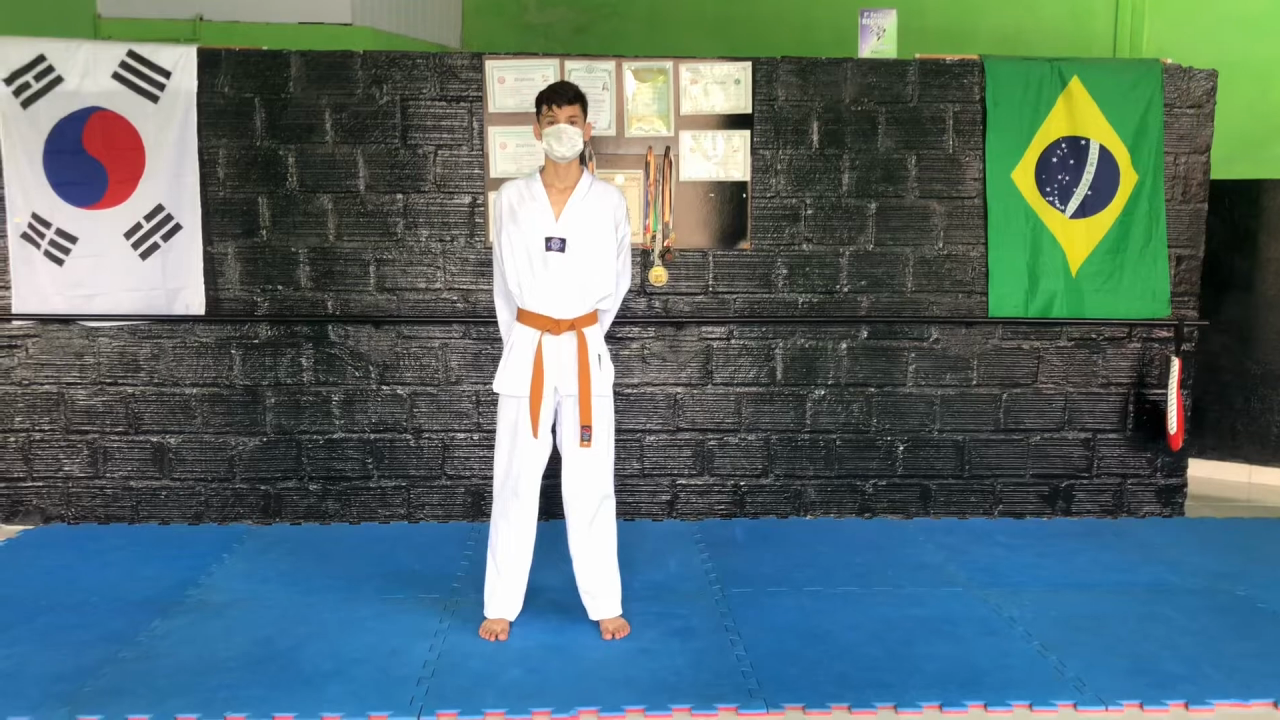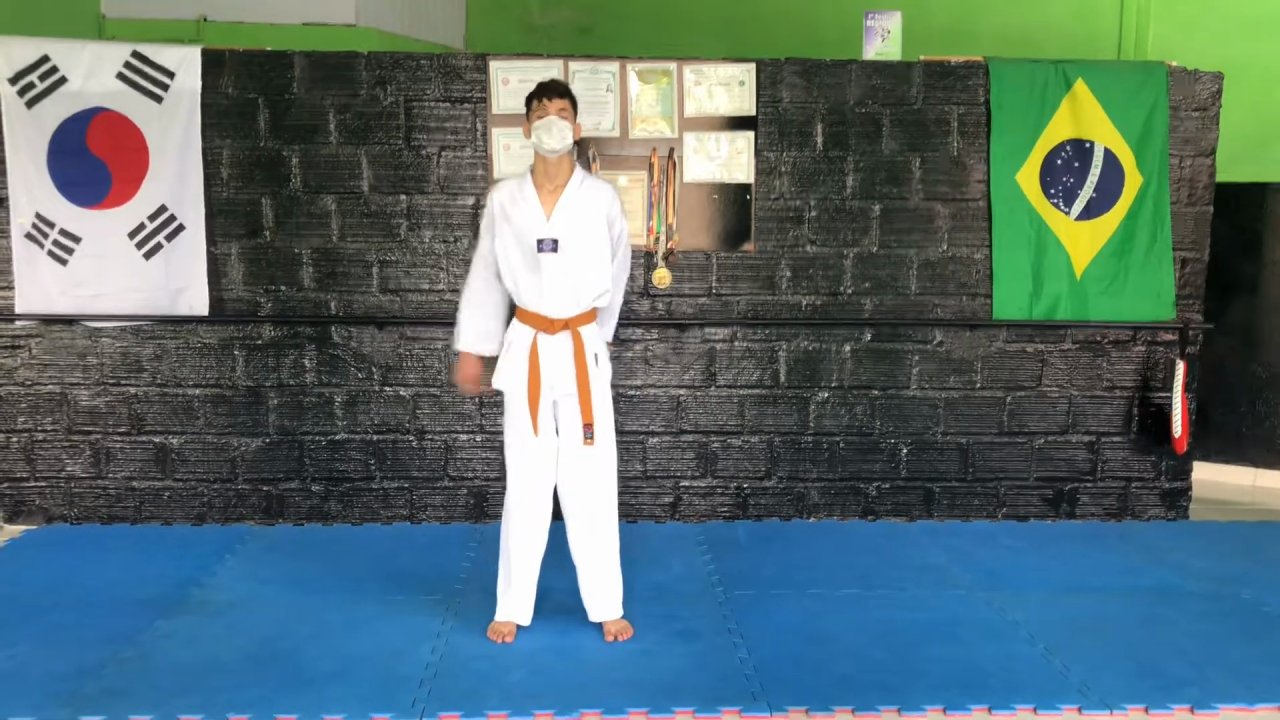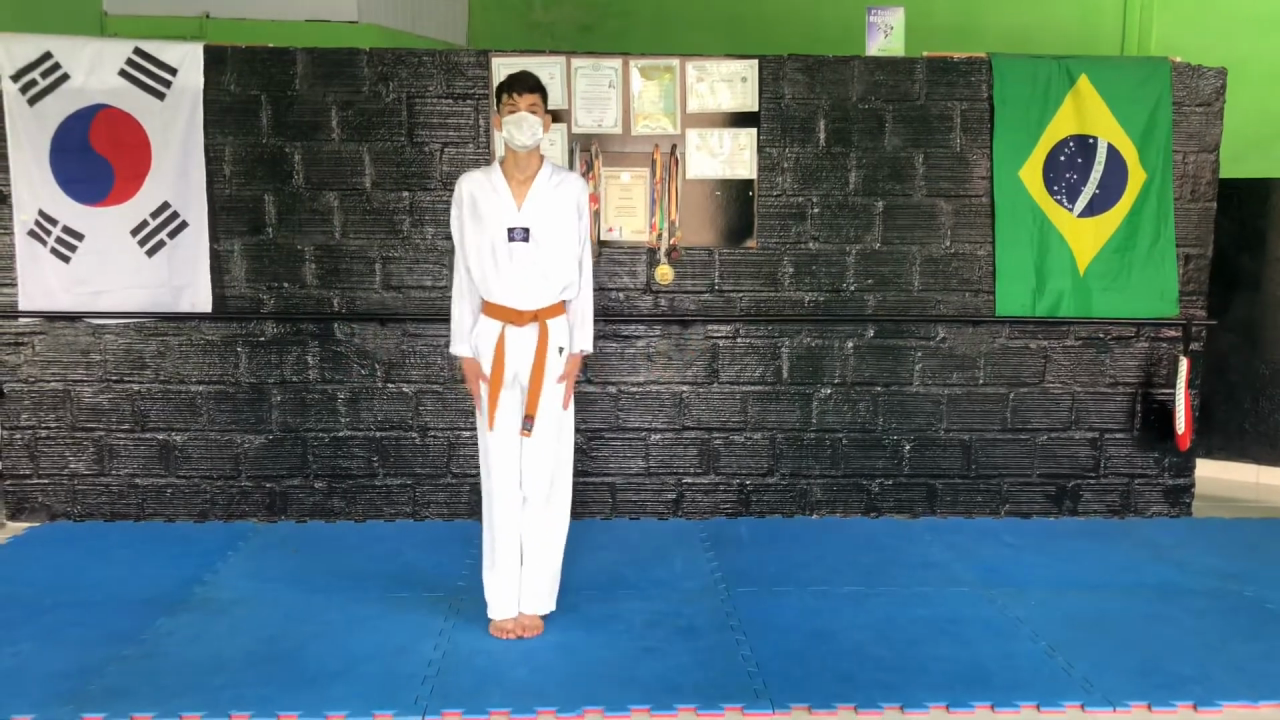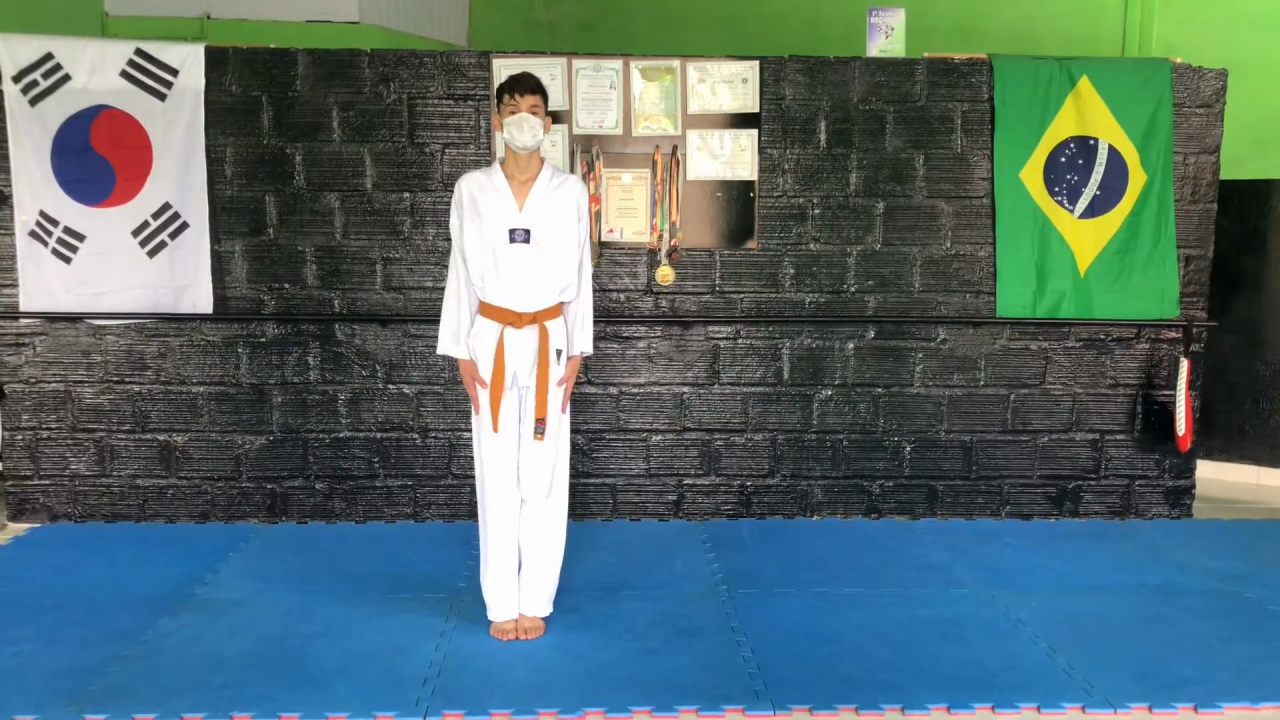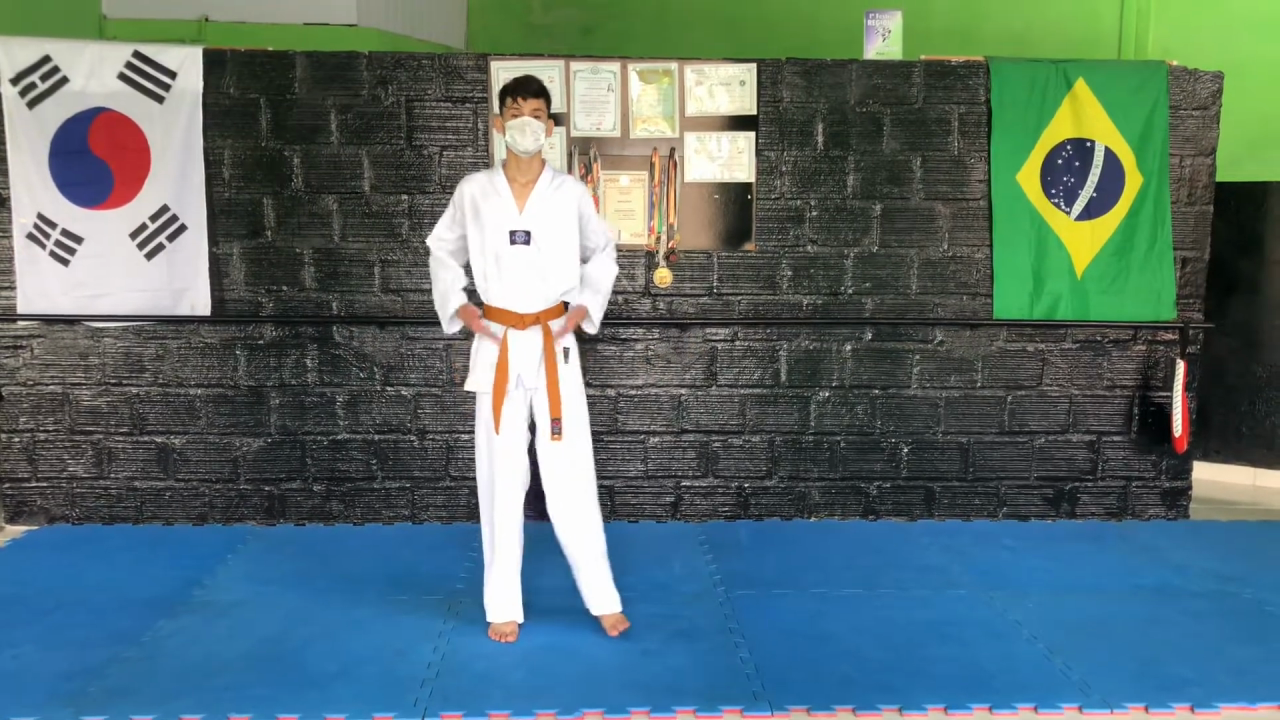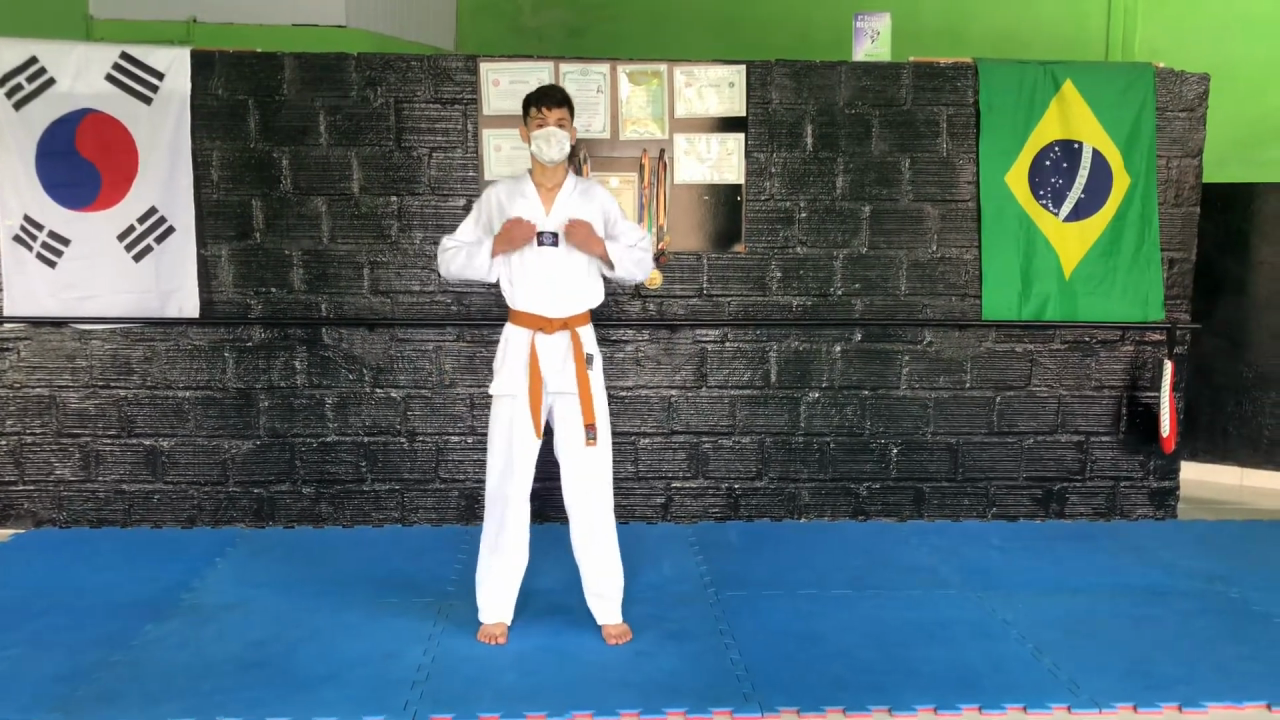
dt=0.7s
person 1, frame 1
left shoulder: (608, 200)
right shoulder: (512, 198)
left elbow: (618, 281)
right elbow: (504, 282)
left wrist: (584, 335)
right wrist: (524, 341)
left hip: (586, 350)
right hip: (528, 349)
left knee: (591, 482)
right knee: (516, 481)
left ankle: (605, 604)
right ankle: (502, 604)
person 1, frame 2
left shoulder: (602, 196)
right shoulder: (504, 198)
left elbow: (616, 271)
right elbow: (484, 278)
right wrist: (472, 348)
left hip: (582, 348)
right hip: (527, 348)
left knee: (593, 482)
right knee: (528, 483)
left ankle: (606, 606)
right ankle: (511, 607)
person 1, frame 3
left shoulder: (570, 188)
right shoulder: (471, 188)
left elbow: (580, 273)
right elbow: (465, 275)
left wrist: (577, 350)
right wrist: (466, 353)
left hip: (550, 339)
right hip: (494, 339)
left knee: (546, 477)
right knee: (500, 478)
left ankle: (534, 601)
right ankle: (502, 603)
person 1, frame 4
left shoulder: (570, 190)
right shoulder: (472, 189)
left elbow: (580, 275)
right elbow: (462, 273)
left wrist: (577, 351)
right wrist: (461, 352)
left hip: (548, 341)
right hip: (492, 342)
left knee: (544, 477)
right knee: (497, 475)
left ankle: (535, 601)
right ankle: (501, 604)
person 1, frame 5
left shoulder: (572, 192)
right shoulder: (473, 191)
left elbow: (602, 257)
right elbow: (441, 254)
left wrist: (584, 309)
right wrist: (460, 309)
left hip: (554, 342)
right hip: (496, 344)
left knee: (571, 476)
right knee: (500, 479)
left ankle: (603, 598)
right ankle: (503, 606)
person 1, frame 6
left shoulder: (596, 199)
right shoulder: (499, 197)
left elbow: (643, 260)
right elbow: (449, 258)
left wrist: (601, 248)
right wrist: (495, 247)
left hip: (578, 348)
right hip: (522, 348)
left knee: (590, 481)
right knee: (508, 481)
left ankle: (608, 608)
right ankle: (496, 608)
